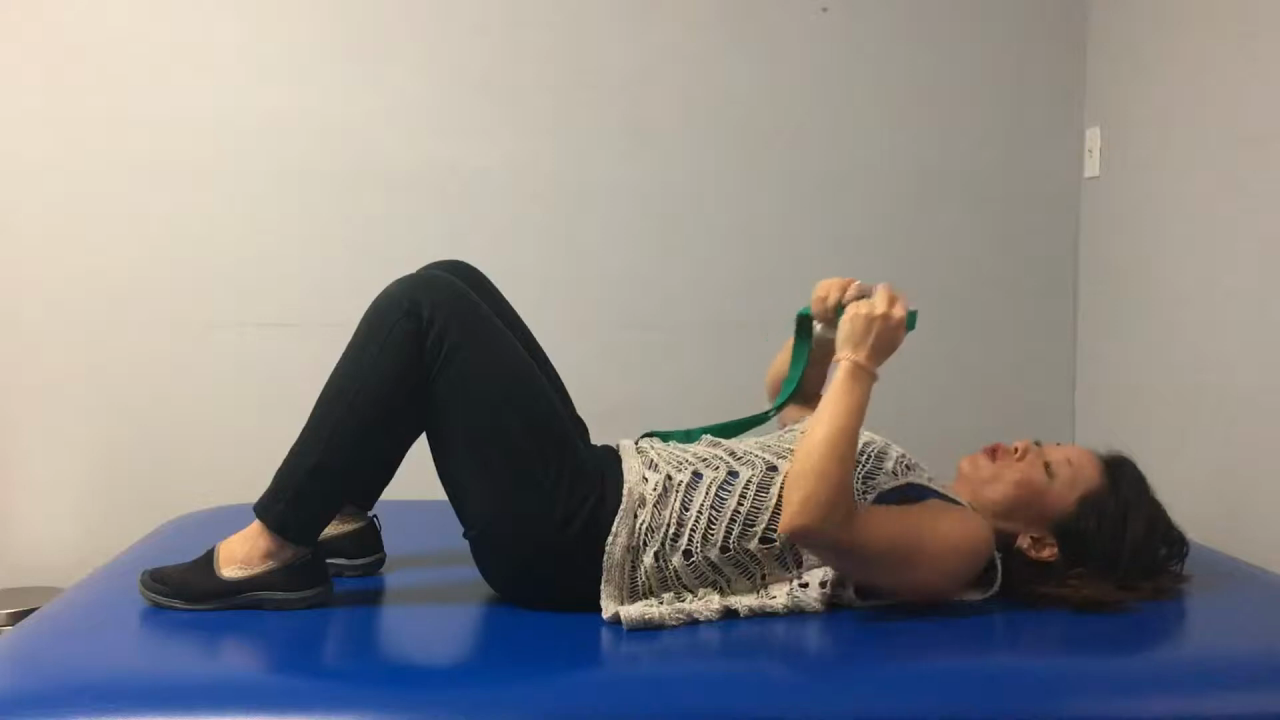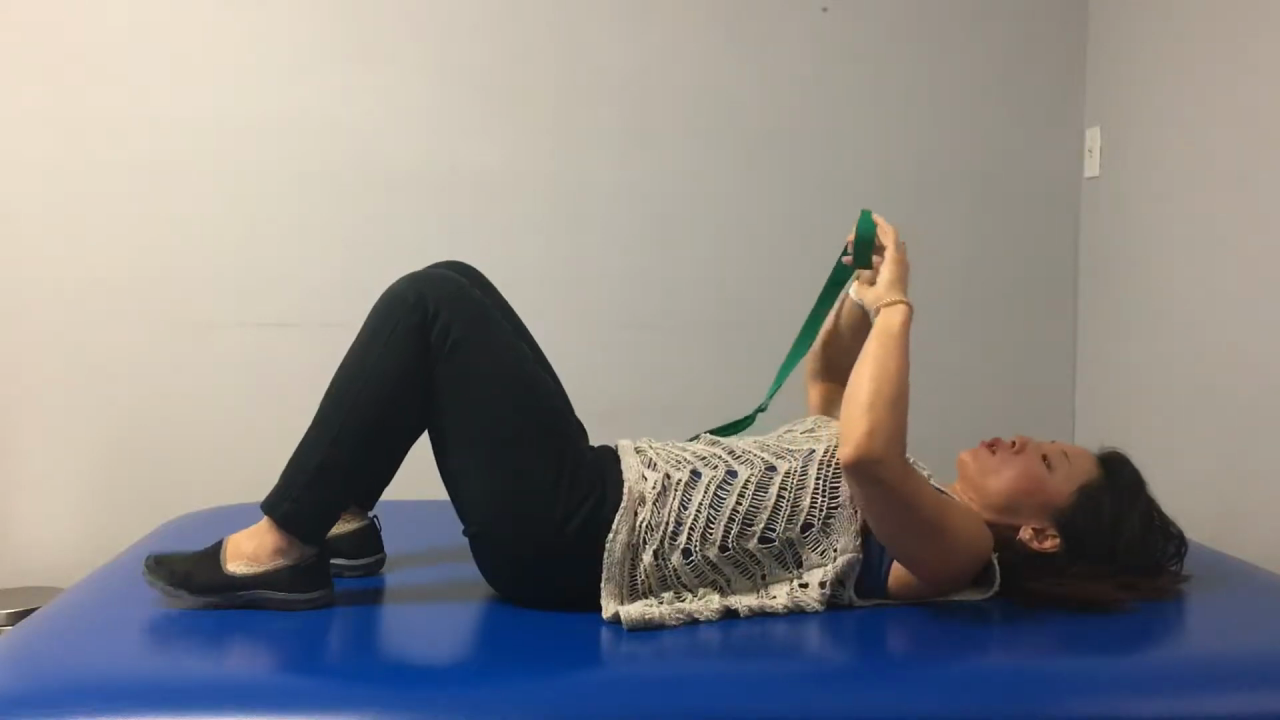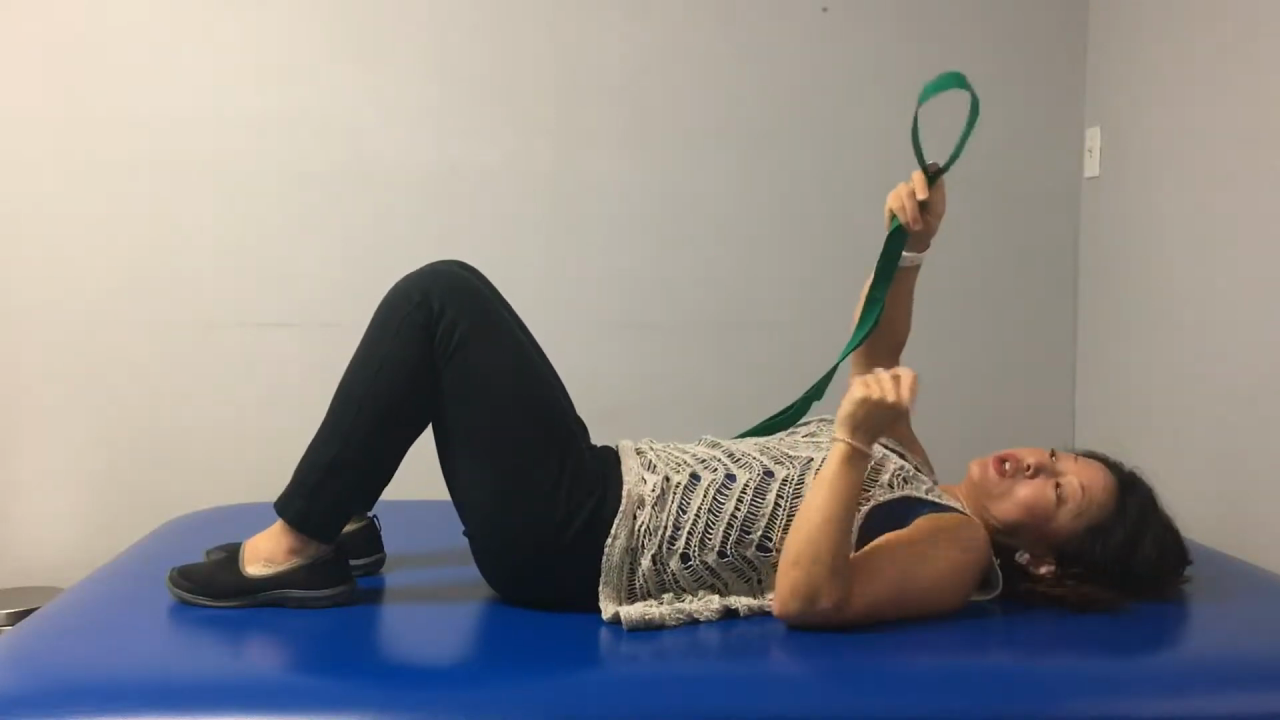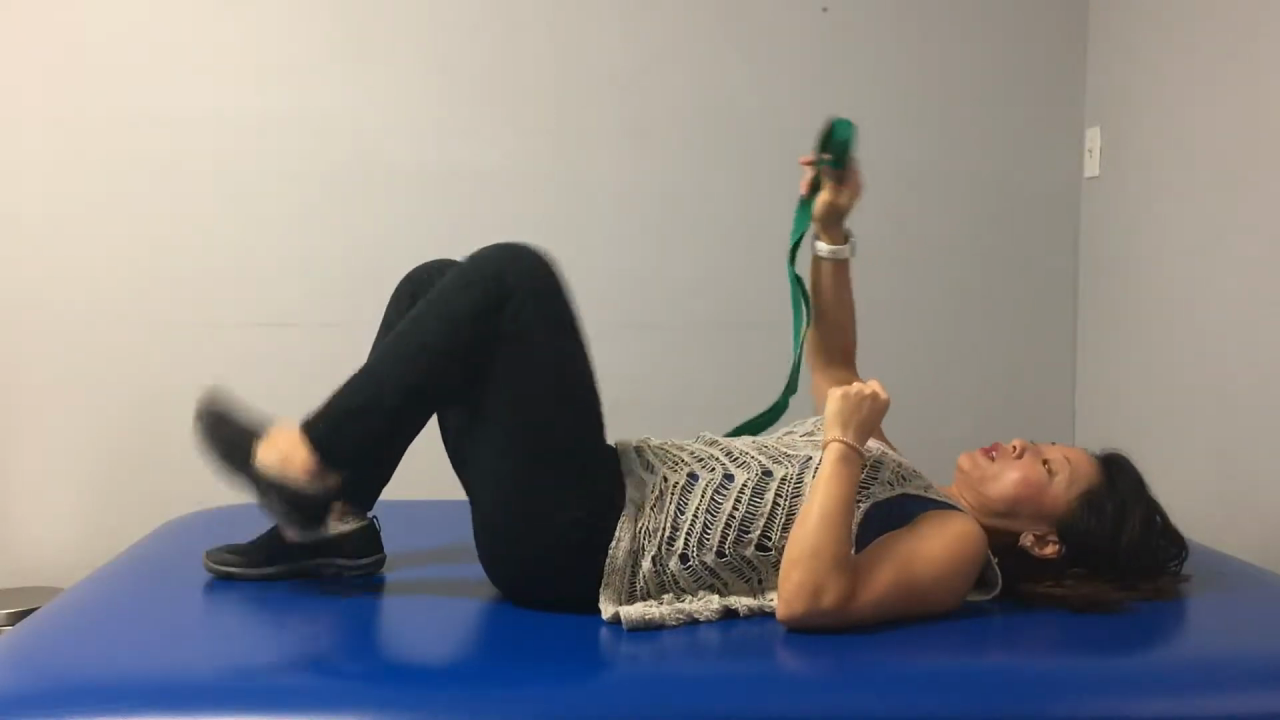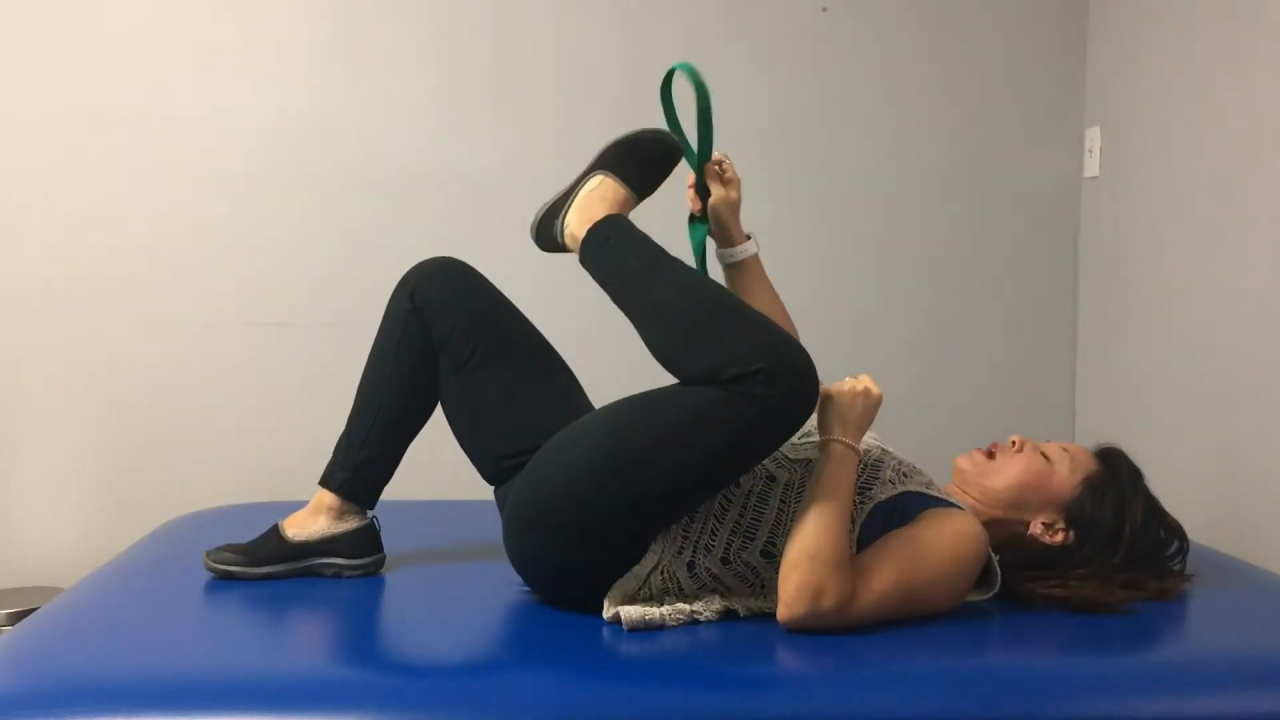
dt=1s
person 1, frame 1
left shoulder: (960, 544)
right shoulder: (928, 497)
left elbow: (804, 520)
right elbow: (788, 396)
left wrist: (857, 364)
right wrist: (819, 331)
left hip: (578, 545)
right hip: (608, 484)
left knee: (425, 309)
right knee: (450, 284)
left ankle: (273, 548)
right ankle: (340, 520)
person 1, frame 2
left shoulder: (954, 546)
right shoulder: (923, 500)
left elbow: (863, 451)
right elbow: (825, 381)
left wrist: (898, 304)
right wrist: (864, 291)
left hip: (575, 544)
right hip: (604, 491)
left knee: (430, 306)
right knee: (452, 284)
left ankle: (282, 546)
right ankle: (339, 522)
person 1, frame 3
left shoulder: (957, 547)
right shoulder: (915, 479)
left elbow: (802, 597)
right elbow: (871, 356)
left wrist: (854, 438)
right wrist: (909, 245)
left hip: (573, 545)
right hip: (606, 487)
left knee: (443, 296)
right knee: (445, 296)
left ankle: (300, 543)
right ankle: (332, 528)
person 1, frame 4
left shoulder: (954, 546)
right shoulder: (907, 488)
left elbow: (806, 598)
right elbow: (833, 363)
left wrist: (844, 444)
right wrist: (830, 234)
left hip: (572, 548)
right hip: (602, 494)
left knee: (511, 276)
right knee: (437, 283)
left ankle: (307, 459)
right ankle: (337, 516)
person 1, frame 5
left shoulder: (957, 543)
right shoulder: (916, 492)
left elbow: (808, 601)
right elbow: (788, 375)
left wrist: (838, 438)
right wrist: (732, 239)
left hip: (577, 541)
right hip: (571, 496)
left knee: (775, 379)
right knee: (439, 286)
left ankle: (594, 225)
right ankle: (338, 517)
